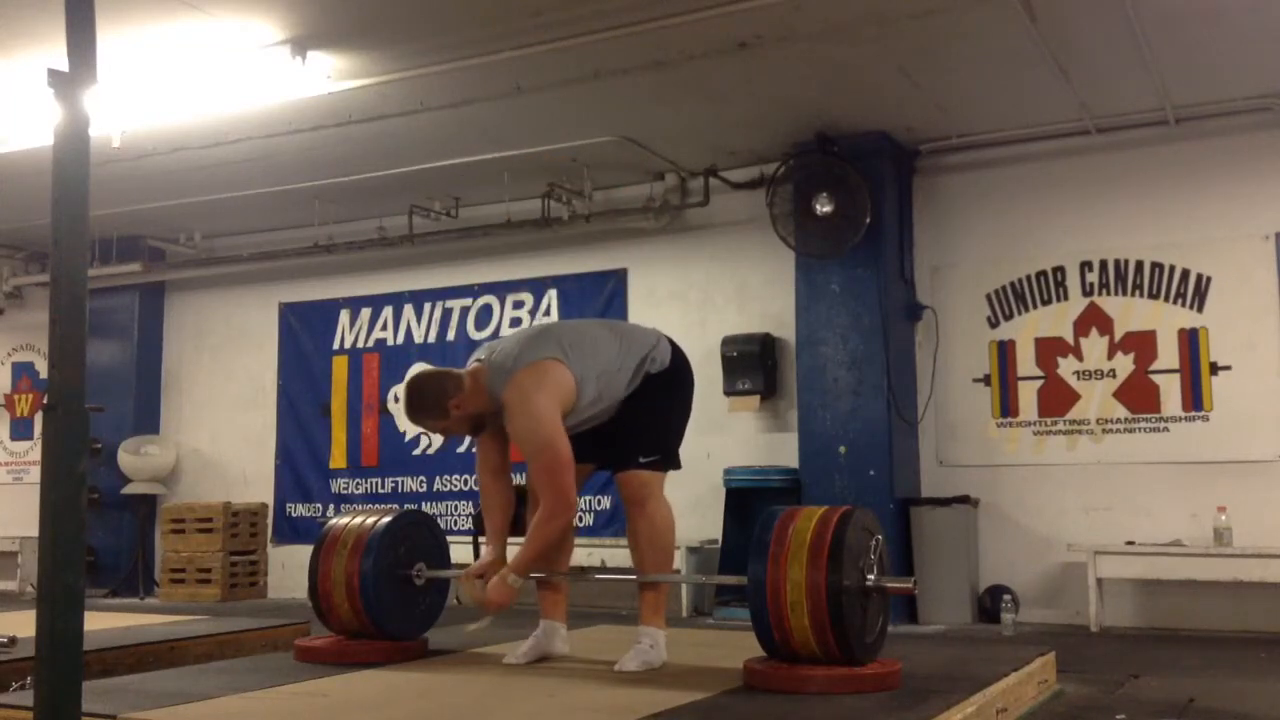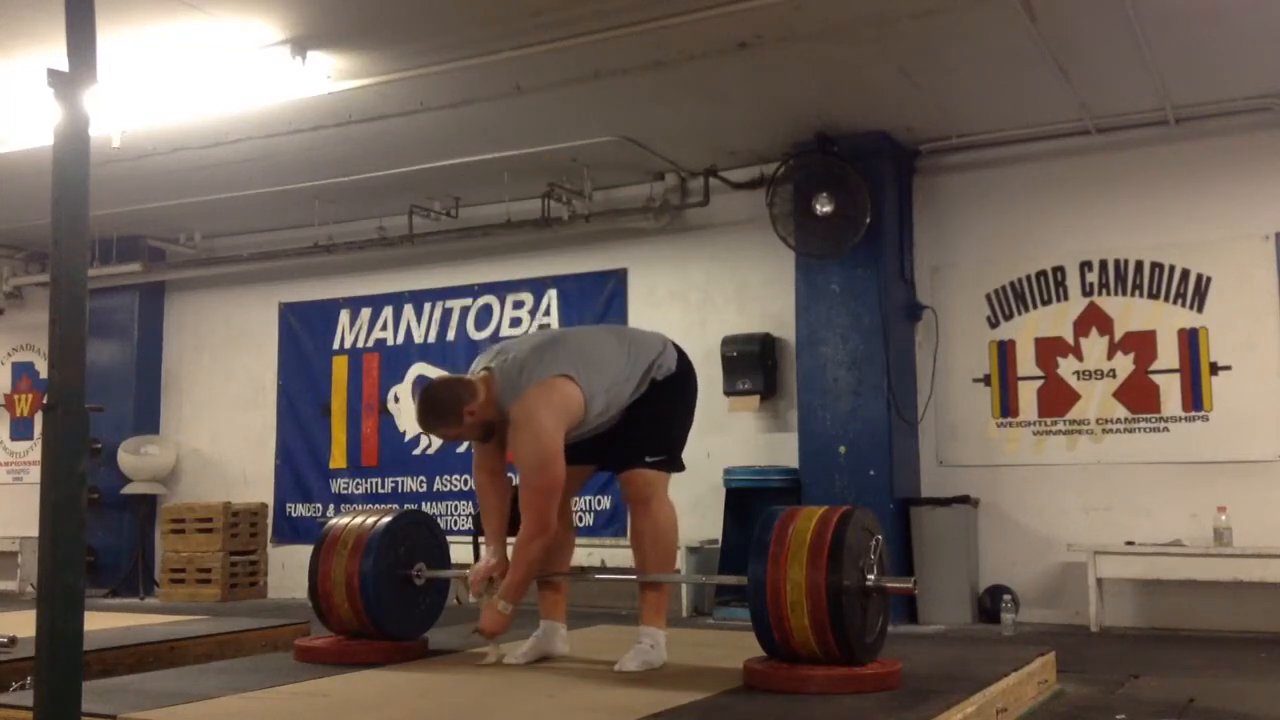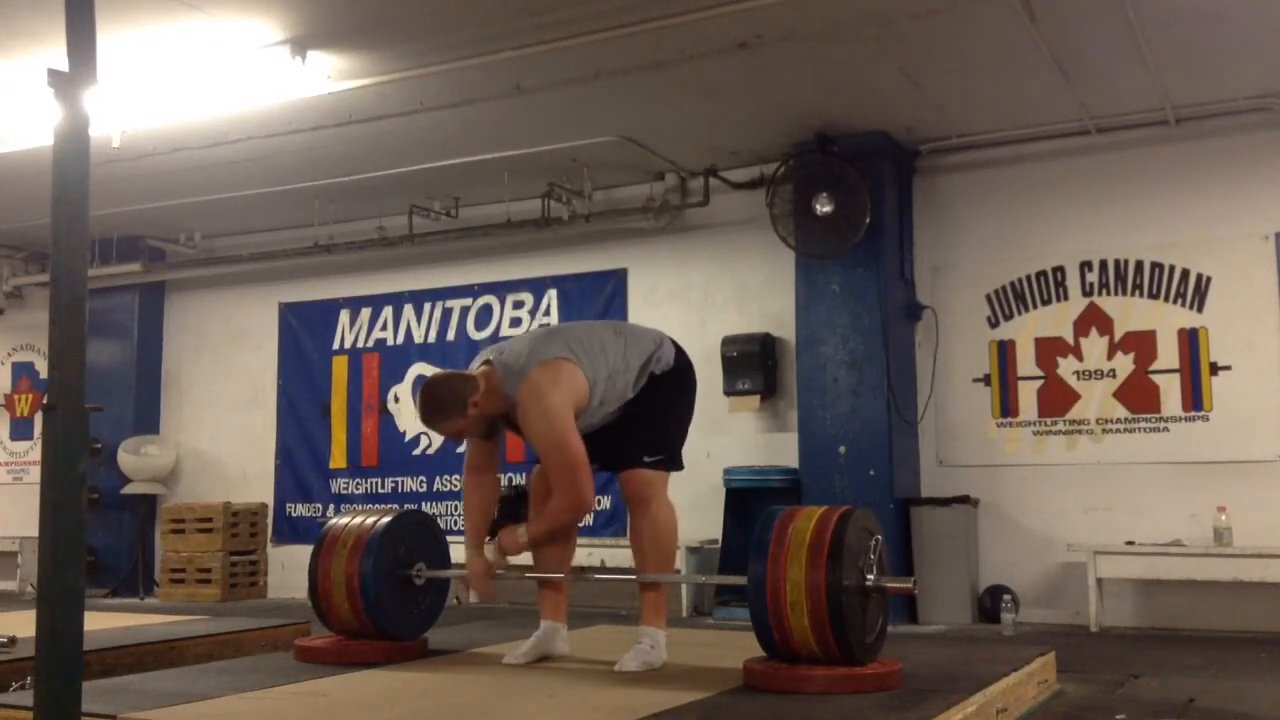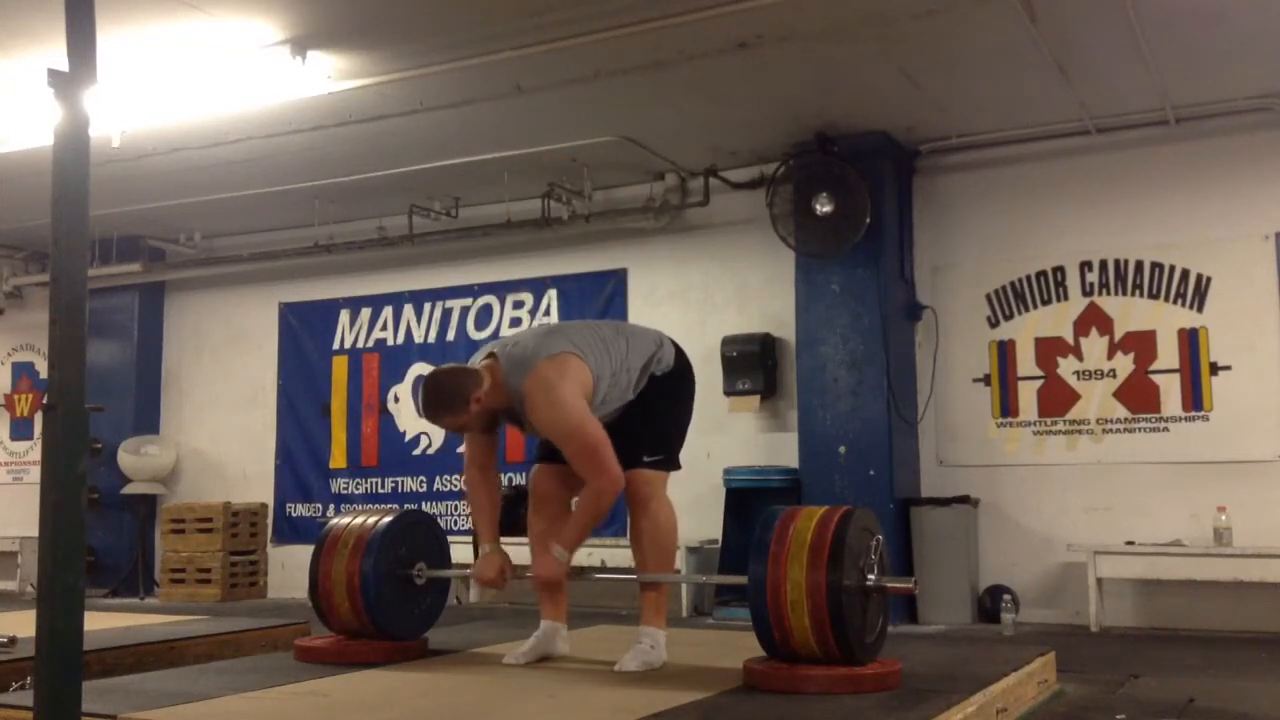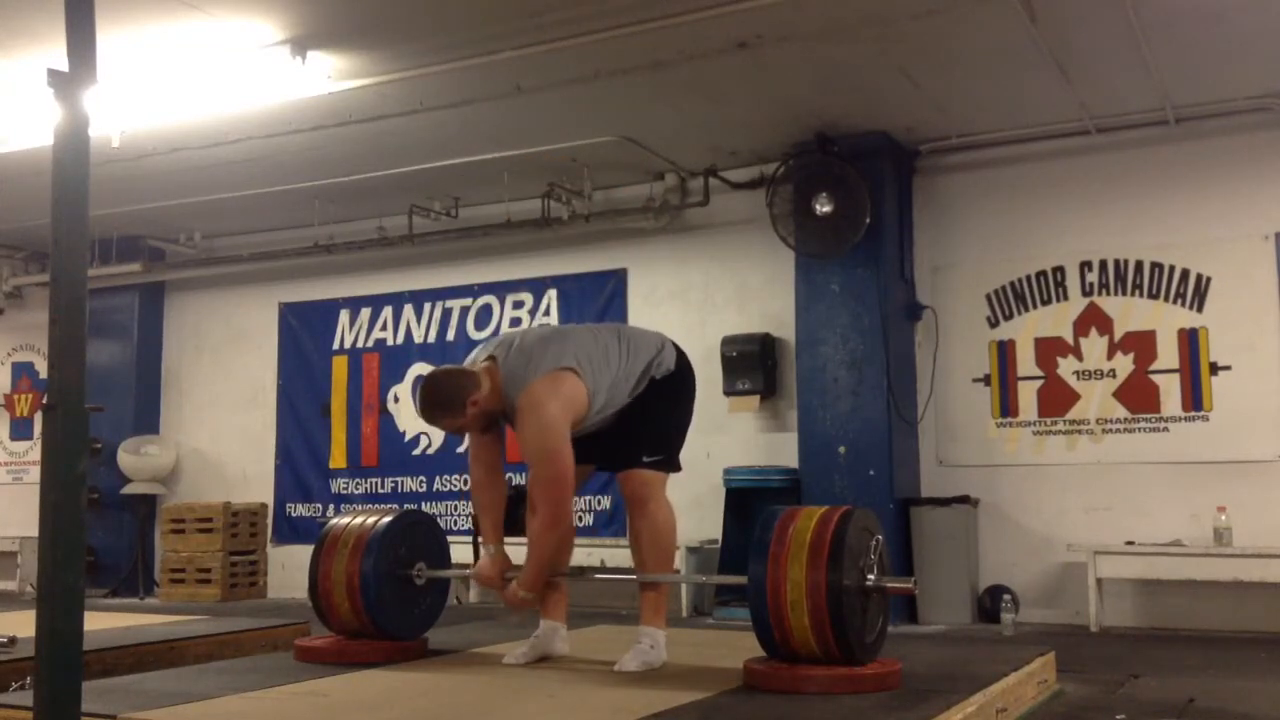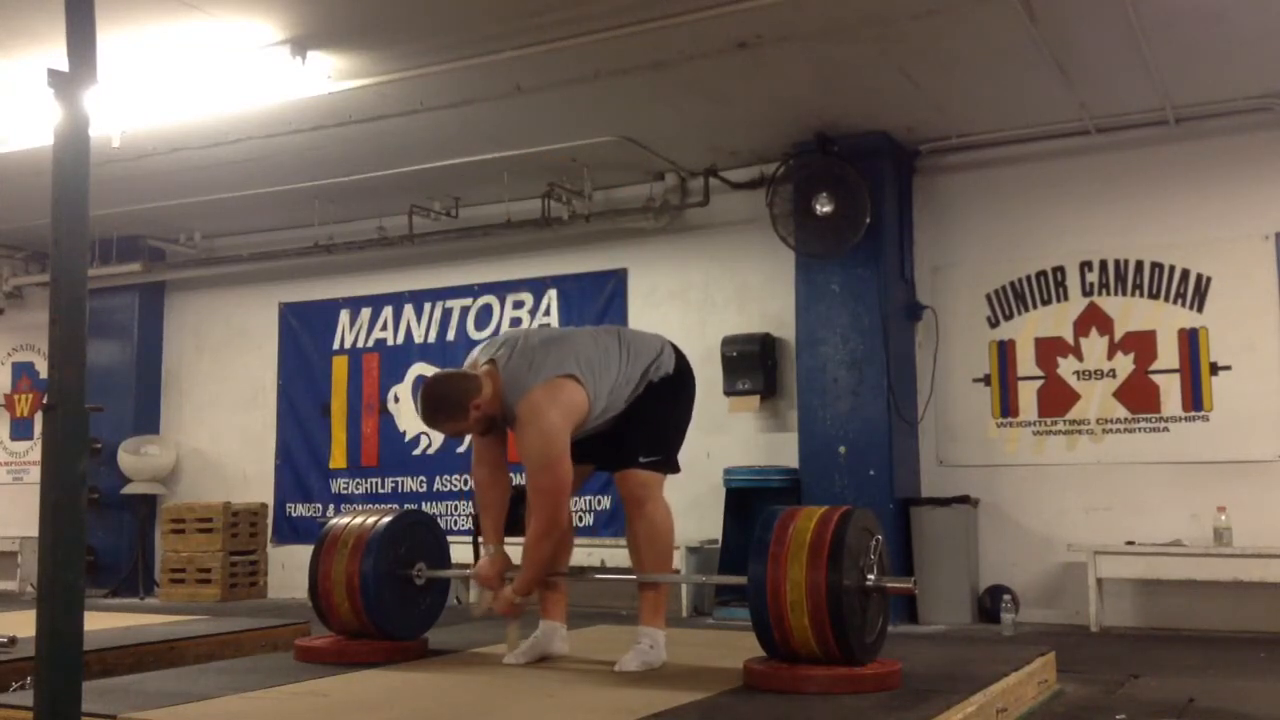
dt=0.4s
person 1, frame 1
left shoulder: (525, 399)
right shoulder: (477, 380)
left elbow: (562, 506)
right elbow: (492, 473)
left wrist: (511, 577)
right wrist: (494, 551)
left hip: (655, 375)
right hip: (603, 387)
left knee: (638, 489)
right knee: (544, 489)
left ankle: (652, 635)
right ankle: (552, 630)
person 1, frame 2
left shoulder: (533, 414)
right shoulder: (480, 384)
left elbow: (538, 527)
right elbow: (488, 473)
left wrist: (503, 604)
right wrist: (494, 551)
left hip: (659, 378)
right hip: (606, 385)
left knee: (643, 488)
right knee: (549, 496)
left ankle: (652, 635)
right ankle: (552, 630)
person 1, frame 3
left shoulder: (538, 400)
right shoulder: (477, 384)
left elbow: (578, 499)
right elbow: (478, 474)
left wrist: (522, 535)
right wrist: (474, 554)
left hip: (658, 375)
right hip: (607, 390)
left knee: (642, 487)
right knee: (544, 488)
left ankle: (653, 636)
right ankle: (552, 630)
person 1, frame 4
left shoulder: (547, 394)
right shoulder: (476, 381)
left elbow: (609, 481)
right elbow: (479, 469)
left wrist: (559, 552)
right wrist: (488, 548)
left hip: (656, 376)
right hip: (605, 387)
left knee: (642, 488)
right knee: (544, 488)
left ankle: (652, 635)
right ankle: (552, 630)
person 1, frame 5
left shoulder: (540, 408)
right shoulder: (474, 377)
left elbow: (557, 513)
right elbow: (484, 468)
left wrist: (524, 587)
right wrist: (492, 549)
left hip: (657, 378)
right hip: (605, 388)
left knee: (640, 487)
right knee: (540, 489)
left ankle: (653, 635)
right ankle: (552, 630)
person 1, frame 6
left shoulder: (540, 414)
right shoulder: (475, 375)
left elbow: (551, 518)
right elbow: (488, 468)
left wrist: (517, 592)
right wrist: (492, 549)
left hip: (657, 378)
right hip: (604, 383)
left knee: (637, 488)
right knee: (544, 491)
left ankle: (651, 635)
right ankle: (552, 629)
